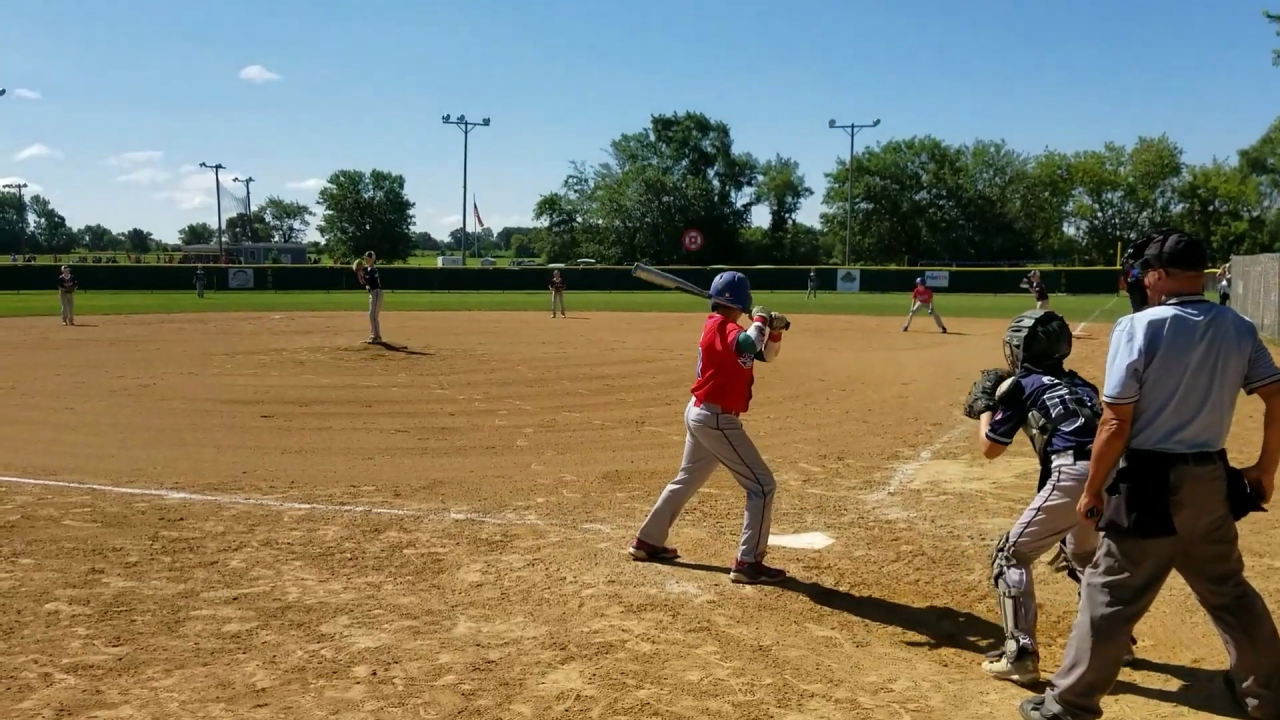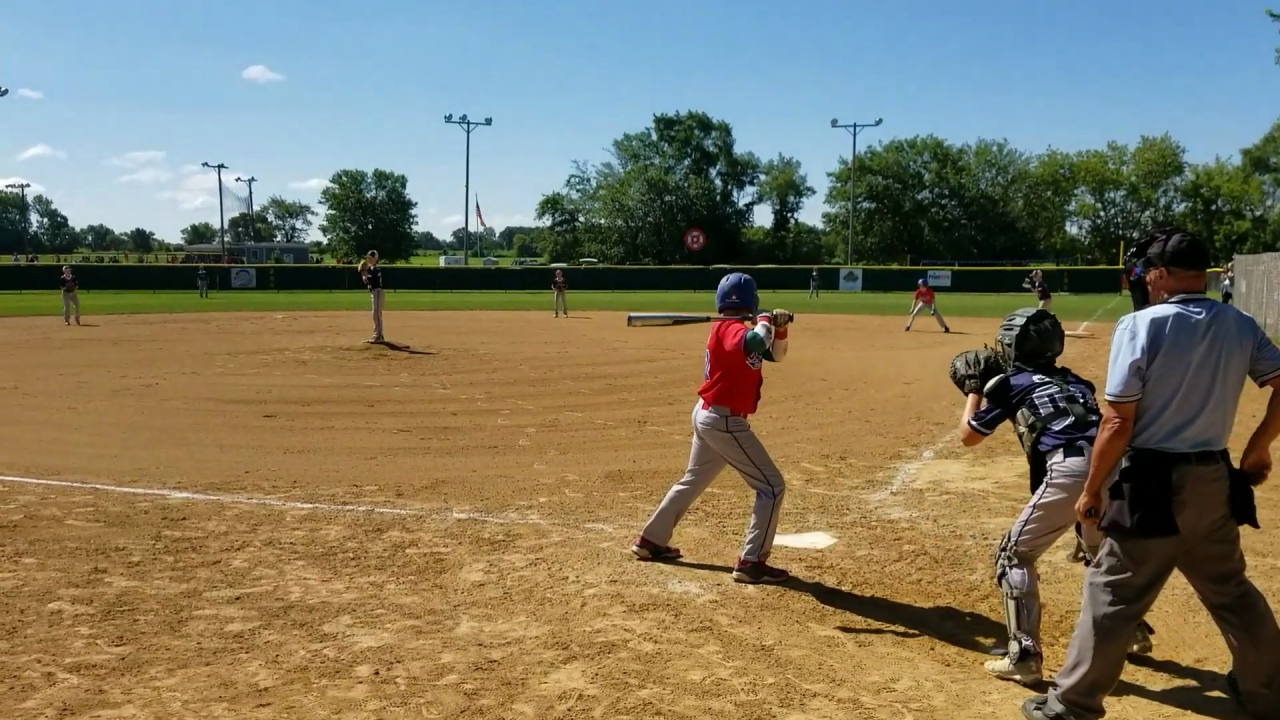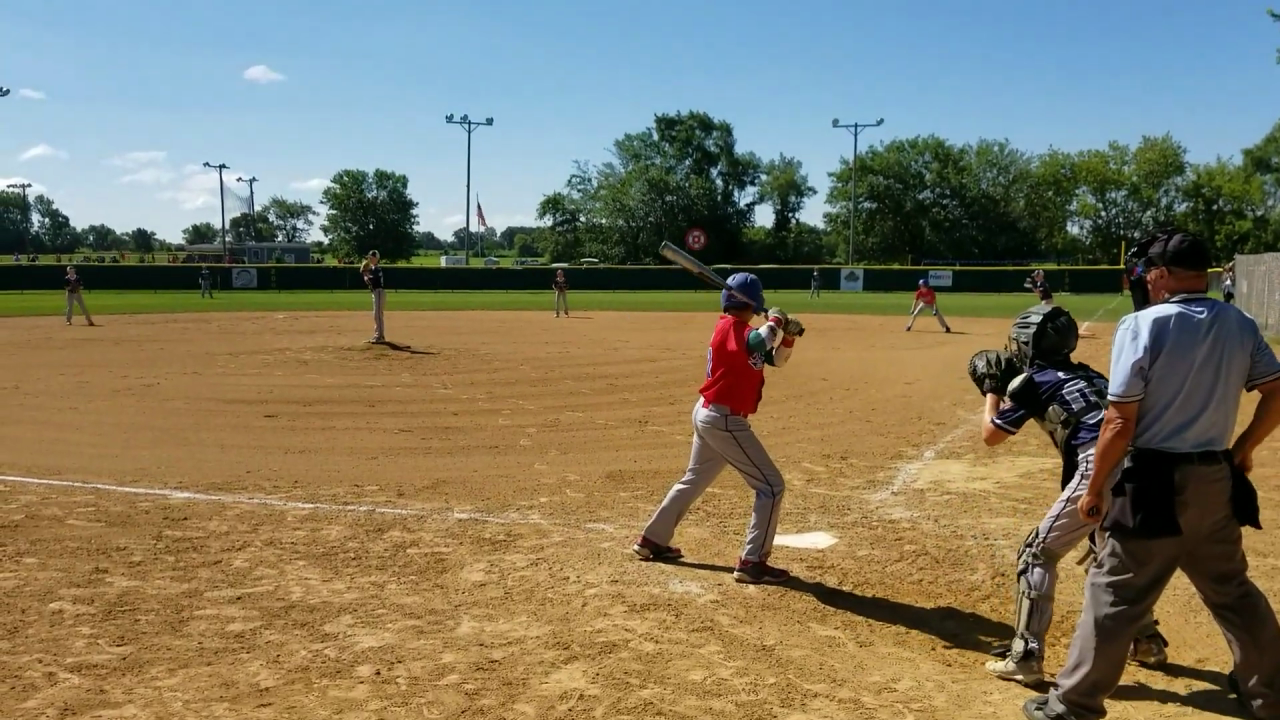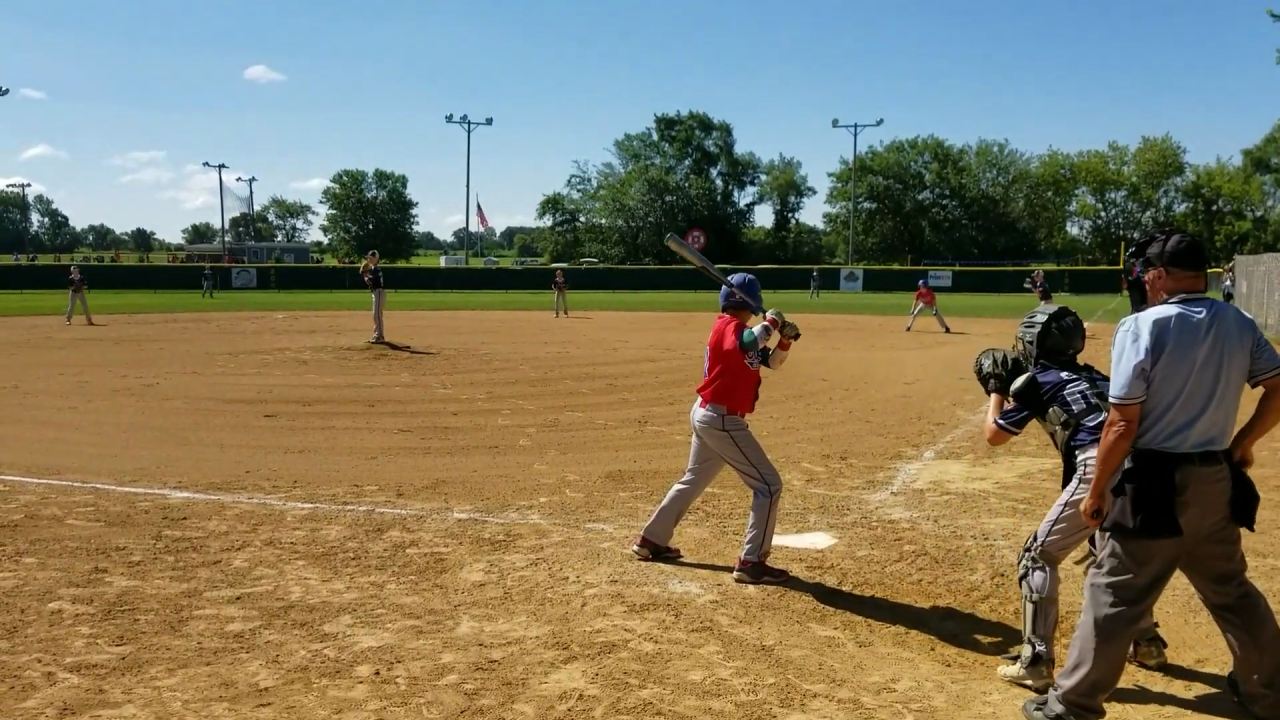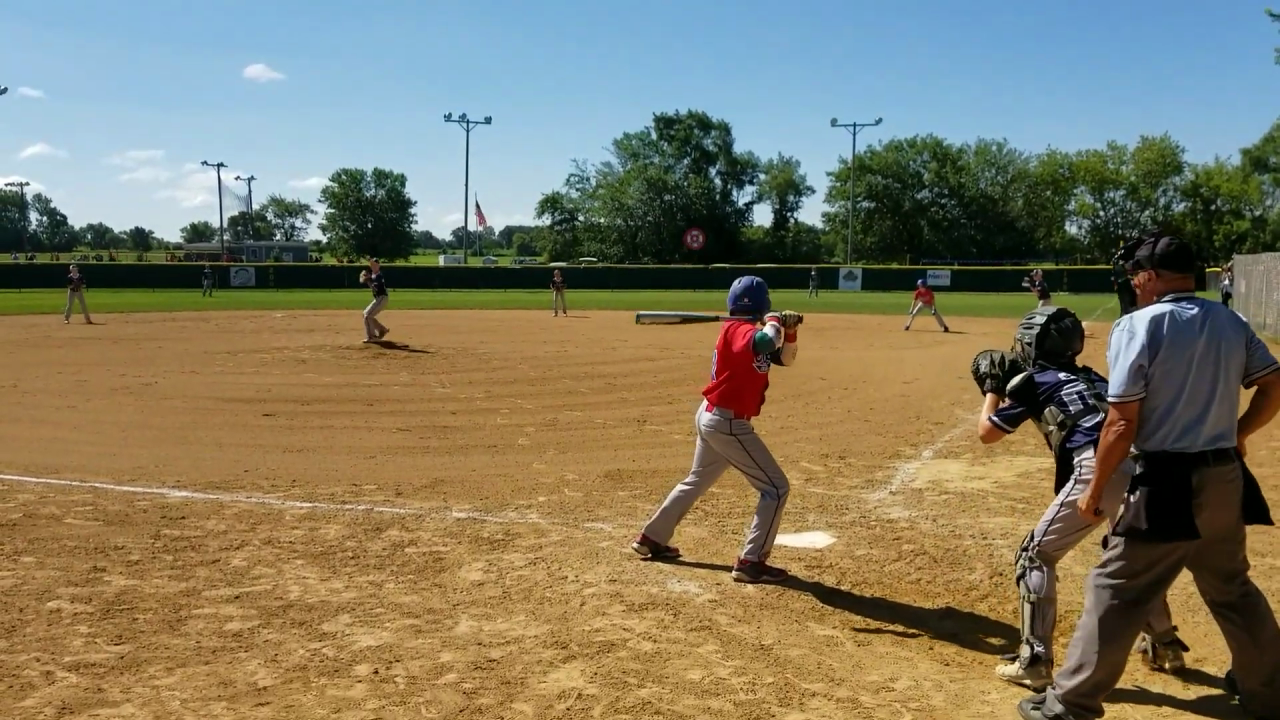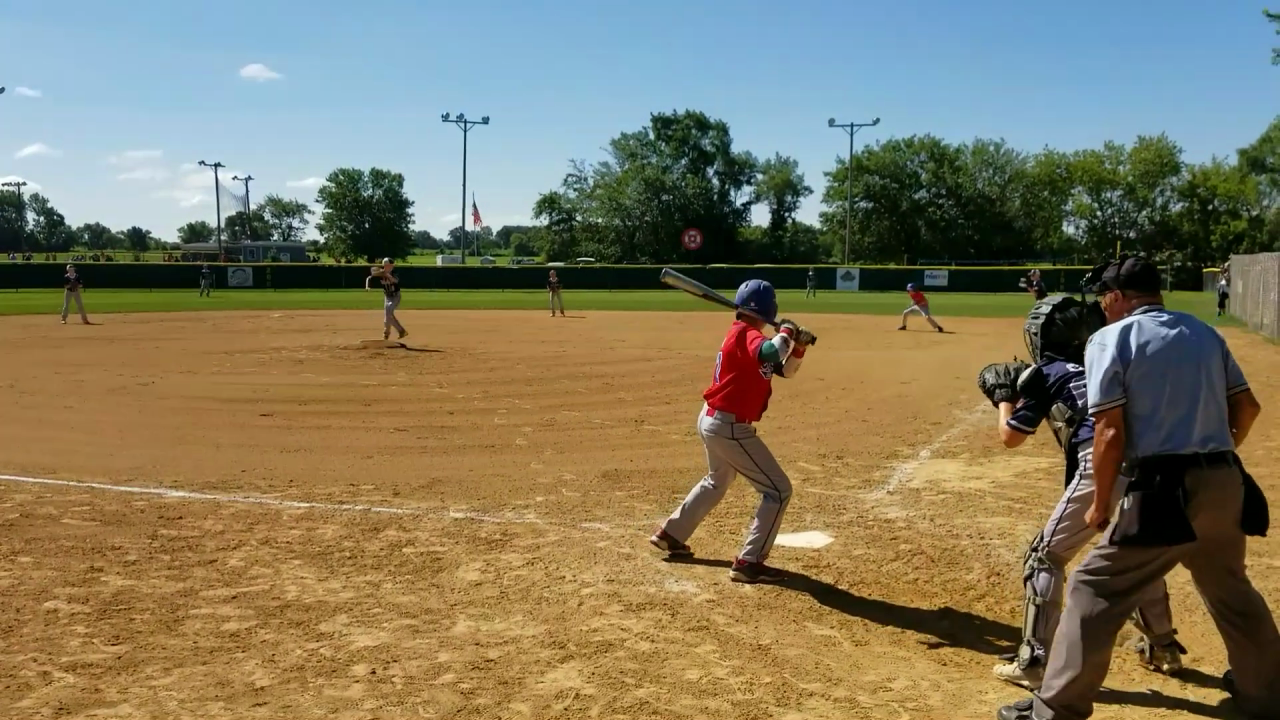
dt=0.3s
person 1, frame 1
left shoulder: (1139, 327)
right shoulder: (1239, 328)
left elbow: (1116, 424)
left wrist: (1092, 490)
left hip: (1151, 484)
right hip: (1212, 481)
left knee: (1109, 596)
right knee: (1230, 591)
person 1, frame 2
left shoulder: (1140, 325)
left elbow: (1118, 422)
left wrist: (1091, 490)
left hip: (1152, 483)
right hip: (1214, 480)
left knee: (1111, 594)
right knee: (1231, 590)
person 1, frame 3
left shoulder: (1143, 324)
right shoulder: (1241, 326)
left elbow: (1120, 422)
left wrist: (1094, 489)
left hip: (1154, 482)
right hip: (1216, 480)
left knee: (1112, 595)
right knee: (1232, 590)
person 1, frame 4
left shoulder: (1142, 327)
right shoulder: (1240, 325)
left elbow: (1122, 425)
left wrist: (1096, 490)
left hip: (1155, 484)
right hip: (1217, 481)
left knee: (1112, 595)
right knee: (1231, 590)
person 1, frame 5
left shoulder: (1138, 326)
right shoulder: (1231, 323)
left elbow: (1122, 423)
left wrist: (1095, 488)
left hip: (1168, 484)
right hip: (1225, 479)
left knee: (1115, 594)
right knee: (1233, 590)
person 1, frame 6
left shoulder: (1110, 340)
right shoulder: (1204, 332)
left elbow: (1111, 432)
left wrist: (1100, 503)
left hip: (1164, 490)
right hip: (1226, 484)
left knee: (1094, 592)
right knee: (1232, 593)
person 2, frame 1
left shoulder: (1019, 386)
right shoulder: (1079, 385)
left elbow: (990, 448)
left wrist: (986, 409)
left hip: (1074, 475)
left knee: (1010, 555)
right knee: (1083, 550)
left ankle: (1020, 656)
person 2, frame 2
left shoulder: (1009, 384)
right shoulder: (1075, 381)
left elbow: (969, 436)
left wrist: (974, 389)
left hip: (1069, 473)
left knee: (1015, 554)
right knee: (1100, 549)
left ankle: (1024, 656)
right ankle: (1134, 631)
person 2, frame 3
left shoulder: (1032, 382)
right shoulder: (1089, 376)
left elbow: (990, 435)
left wrist: (992, 389)
left knee: (1038, 553)
left ankle: (1026, 657)
right ankle: (1147, 641)
person 2, frame 4
left shoulder: (1036, 382)
right shoulder: (1094, 377)
left elbow: (994, 436)
left wrist: (997, 389)
left hip: (1100, 469)
left knee: (1039, 556)
left ankle: (1036, 660)
right ankle: (1146, 643)
person 2, frame 5
left shoulder: (1033, 382)
right shoulder: (1091, 378)
left elbow: (987, 432)
left wrist: (994, 390)
left hip: (1097, 469)
left knee: (1035, 556)
left ankle: (1034, 660)
right ankle: (1164, 645)
person 2, frame 6
left shoulder: (1043, 374)
left elbow: (1011, 436)
left wrist: (1003, 400)
left knee: (1044, 557)
left ankle: (1034, 661)
right ankle: (1163, 646)
person 3, frame 1
left shoulder: (722, 327)
right shoulder: (722, 327)
left elbow: (766, 355)
right elbow: (749, 345)
left wrist: (774, 332)
right wrist: (761, 319)
left hip: (699, 413)
right hip: (716, 418)
left knee: (686, 480)
right knee: (762, 486)
left ankle: (647, 541)
right ankle: (748, 562)
person 3, frame 2
left shoulder: (730, 330)
right shoulder: (730, 328)
left elbow: (775, 354)
right elbow: (758, 342)
left wrist: (780, 328)
right wrist: (766, 321)
left hip: (707, 415)
right hip: (724, 421)
left knee: (693, 481)
right knee: (771, 486)
left ankle: (651, 540)
right ankle: (751, 562)
person 3, frame 3
left shoulder: (734, 329)
right shoulder: (732, 327)
left elbow: (776, 359)
right elbow: (759, 343)
left wrist: (788, 336)
right wrist: (775, 321)
left hip: (708, 414)
right hip: (724, 420)
left knee: (693, 480)
right knee: (771, 486)
left ankle: (652, 540)
right ankle: (751, 562)
person 3, frame 4
left shoulder: (733, 329)
right shoulder: (729, 326)
left elbow: (772, 361)
right elbow: (751, 341)
left wrist: (785, 339)
right wrist: (771, 321)
left hip: (706, 414)
right hip: (721, 419)
left knee: (692, 481)
right knee: (768, 486)
left ankle: (651, 540)
right ankle: (751, 562)
person 3, frame 5
left shoulder: (741, 331)
right shoulder: (739, 330)
left elbow: (785, 358)
right elbow: (766, 341)
left wrist: (789, 331)
right wrist: (775, 321)
left hip: (711, 416)
right hip: (728, 423)
left knee: (697, 481)
right knee: (776, 488)
left ankle: (652, 537)
right ankle: (751, 562)
person 3, frame 6
left shoulder: (744, 335)
right shoulder: (746, 335)
left elbow: (785, 370)
right elbow: (770, 354)
left wrist: (798, 347)
right wrist: (787, 333)
left hip: (712, 419)
right hip: (729, 427)
left knee: (717, 482)
right knee: (778, 490)
left ankle: (670, 534)
right ankle: (749, 563)
